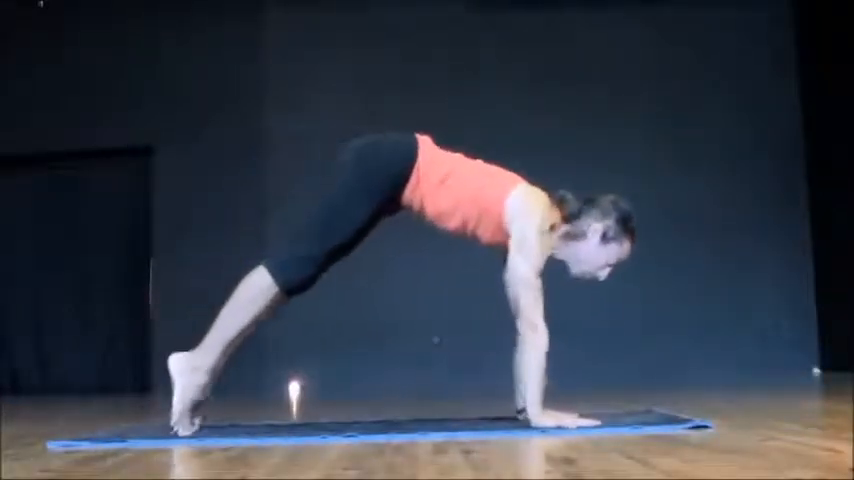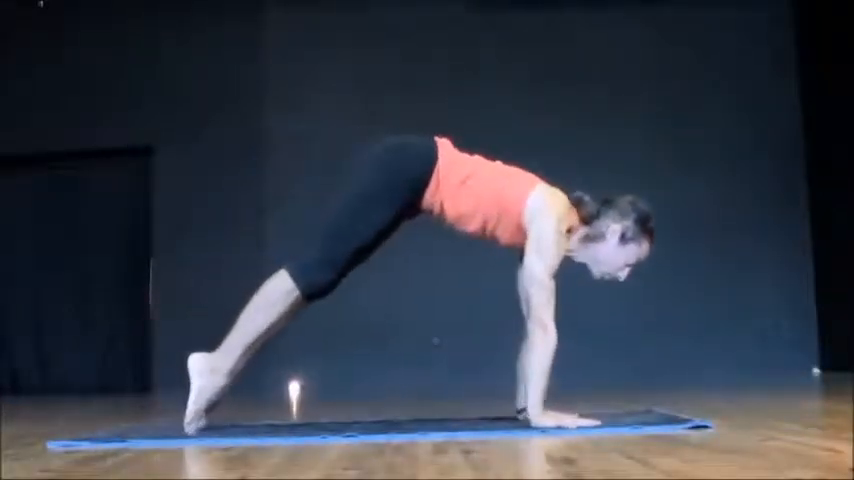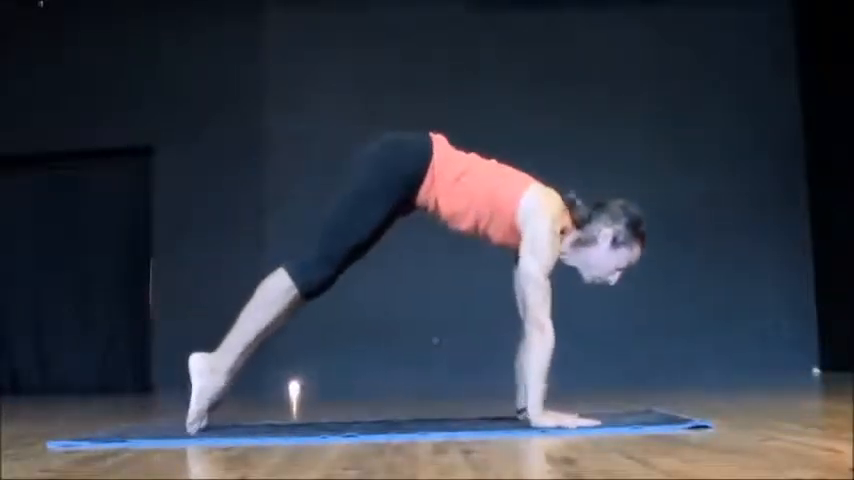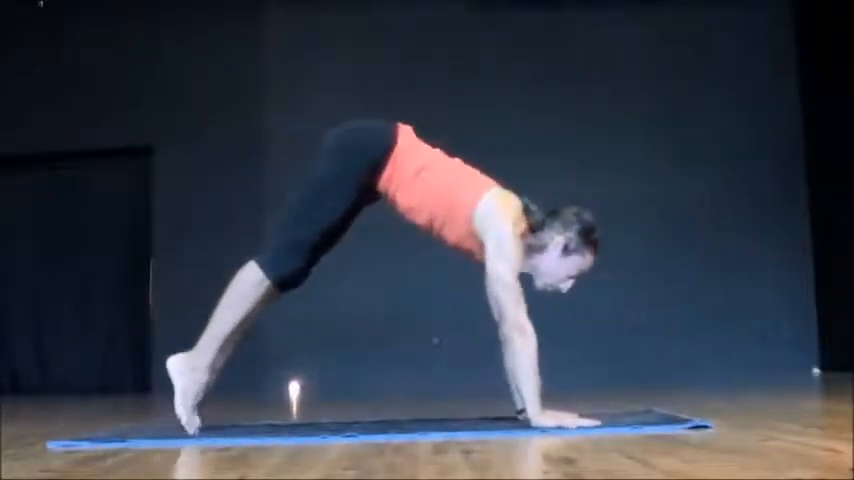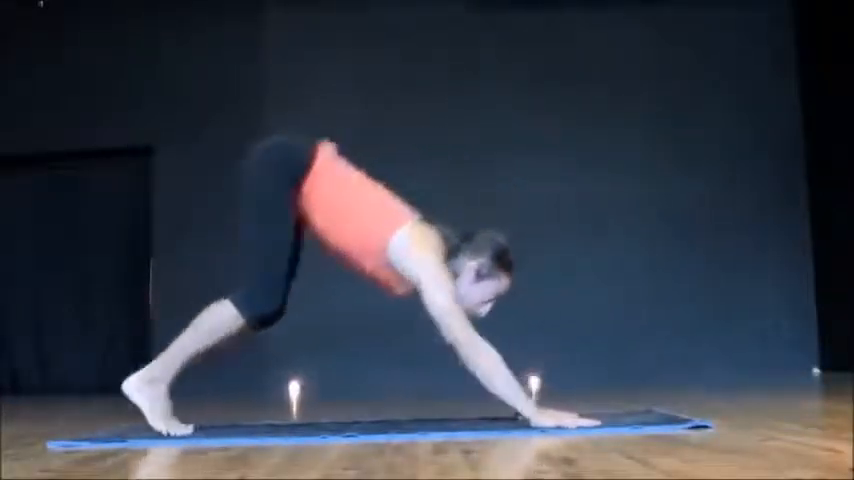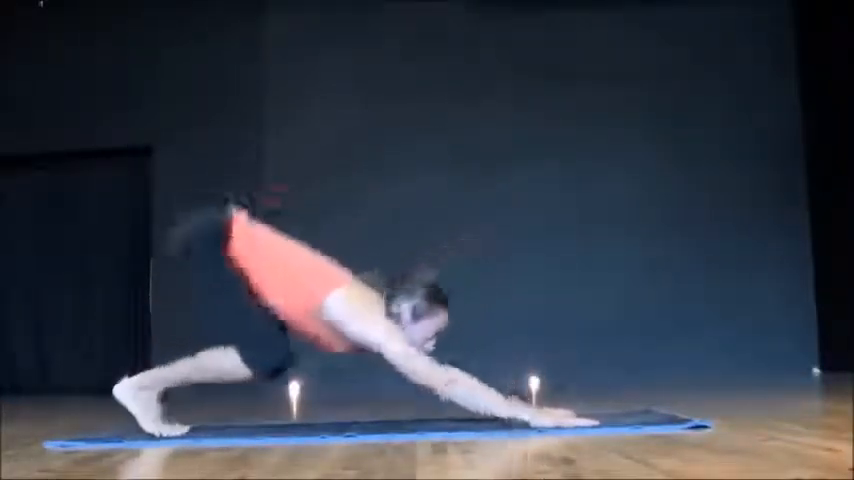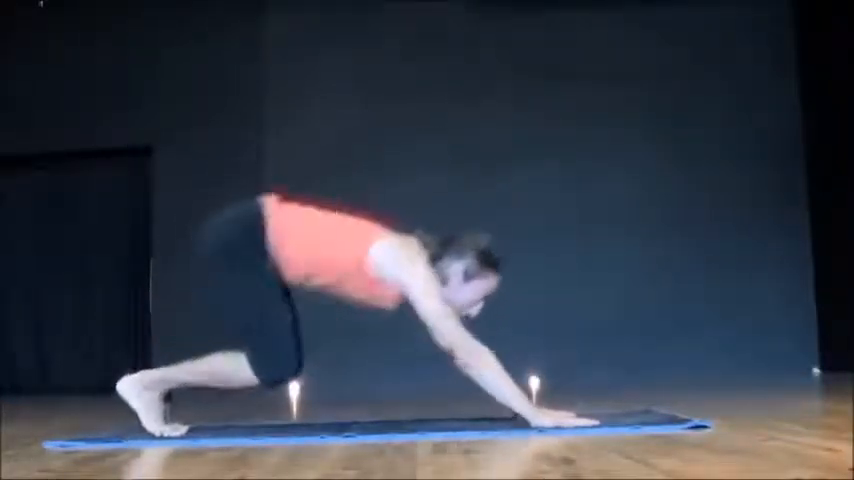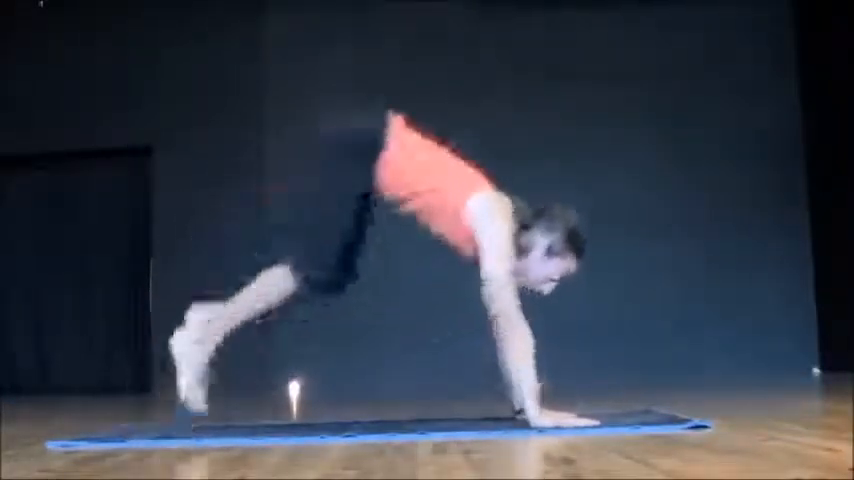
dt=0.2s
person 1, frame 1
left shoulder: (537, 228)
right shoulder: (533, 220)
left elbow: (527, 324)
right elbow: (531, 324)
left wrist: (525, 404)
right wrist: (536, 412)
left hip: (396, 172)
right hip: (390, 166)
left knee: (299, 271)
right knee: (295, 265)
left ankle: (202, 370)
right ankle: (199, 363)
person 1, frame 2
left shoulder: (558, 231)
right shoulder: (553, 221)
left elbow: (536, 325)
right elbow: (541, 325)
left wrist: (526, 404)
right wrist: (536, 412)
left hip: (414, 177)
right hip: (409, 169)
left knee: (321, 275)
right knee: (318, 269)
left ankle: (220, 369)
right ankle: (219, 365)
person 1, frame 3
left shoulder: (548, 231)
right shoulder: (546, 224)
left elbow: (534, 326)
right elbow: (538, 324)
left wrist: (526, 404)
right wrist: (538, 412)
left hip: (411, 172)
right hip: (404, 165)
left knee: (318, 273)
right knee: (315, 268)
left ankle: (221, 368)
right ankle: (221, 365)
person 1, frame 4
left shoulder: (514, 234)
right shoulder: (503, 227)
left elbow: (512, 325)
right elbow: (515, 322)
left wrist: (526, 402)
right wrist: (537, 411)
left hip: (373, 157)
right hip: (367, 152)
left knee: (291, 266)
right knee: (285, 262)
left ankle: (203, 364)
right ankle: (196, 362)
person 1, frame 5
left shoulder: (425, 261)
right shoulder: (425, 264)
left elbow: (467, 346)
right elbow: (468, 345)
left wrist: (526, 404)
right wrist: (534, 412)
left hip: (304, 174)
right hip: (290, 170)
left knee: (266, 304)
right knee: (262, 303)
left ankle: (156, 375)
right ankle: (155, 378)
person 1, frame 6
left shoulder: (375, 311)
right shoulder: (363, 317)
left elbow: (439, 375)
right elbow: (437, 378)
left wrist: (522, 408)
right wrist: (530, 413)
left hip: (233, 241)
right hip: (215, 241)
left knee: (268, 356)
right knee: (269, 358)
left ankle: (147, 383)
right ankle: (144, 386)
person 1, frame 7
left shoulder: (416, 263)
right shoulder: (409, 269)
left elbow: (466, 348)
right elbow: (460, 348)
left wrist: (520, 403)
right wrist: (532, 411)
left hip: (261, 236)
right hip: (242, 238)
left knee: (279, 360)
right knee: (276, 366)
left ankle: (155, 383)
right ankle: (147, 384)
person 1, frame 8
left shoulder: (499, 230)
right shoulder: (497, 226)
left elbow: (503, 321)
right elbow: (508, 321)
left wrist: (524, 403)
right wrist: (534, 412)
left hip: (371, 151)
right hip: (360, 147)
left knee: (330, 275)
right knee: (320, 269)
left ankle: (214, 318)
right ankle: (209, 329)
